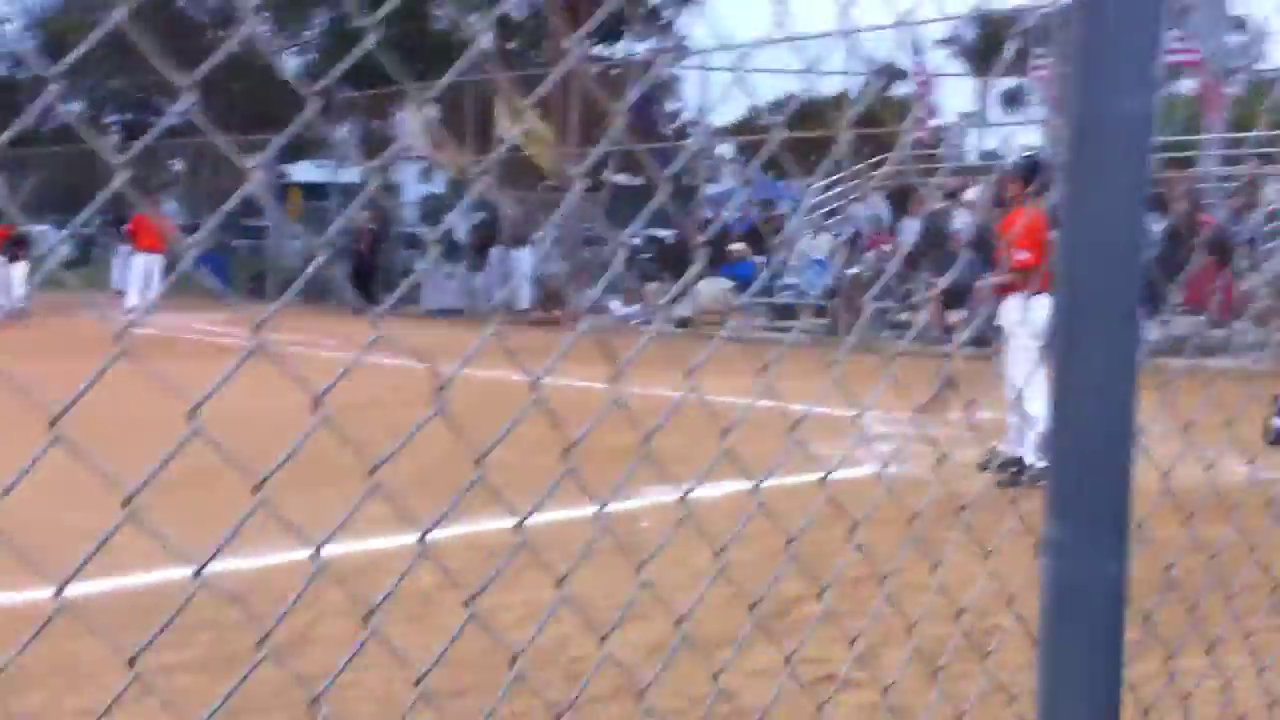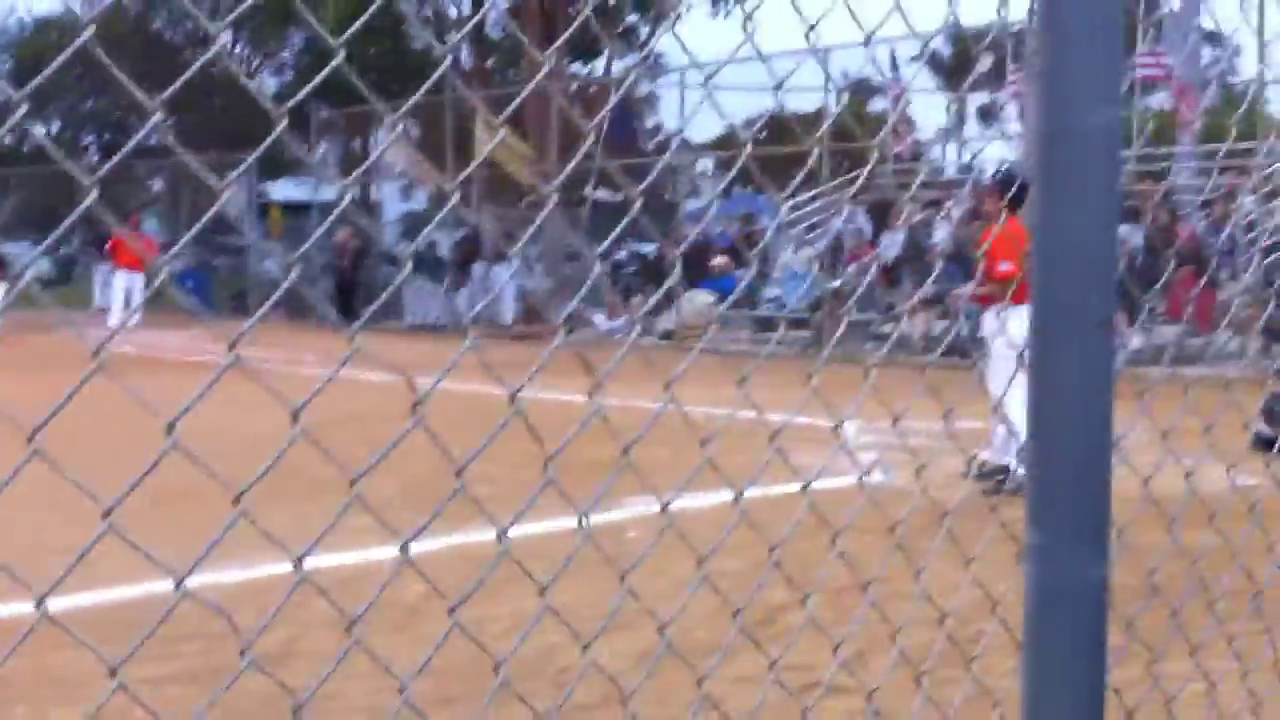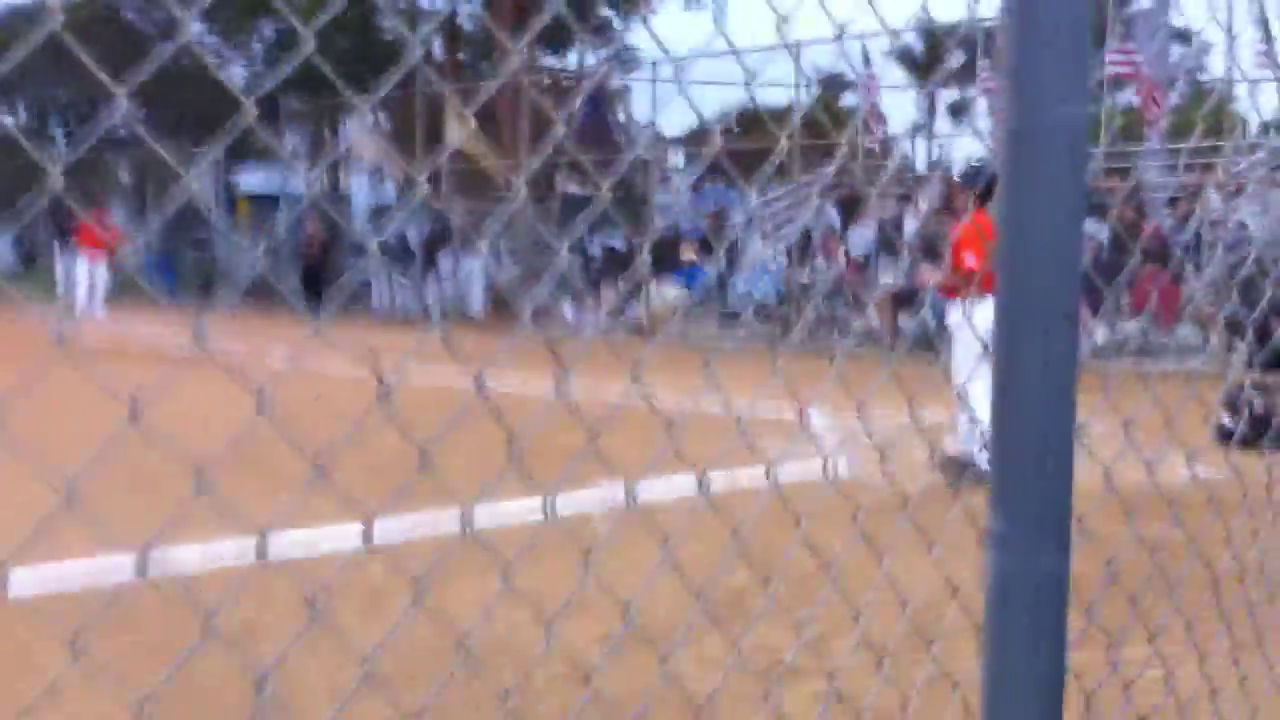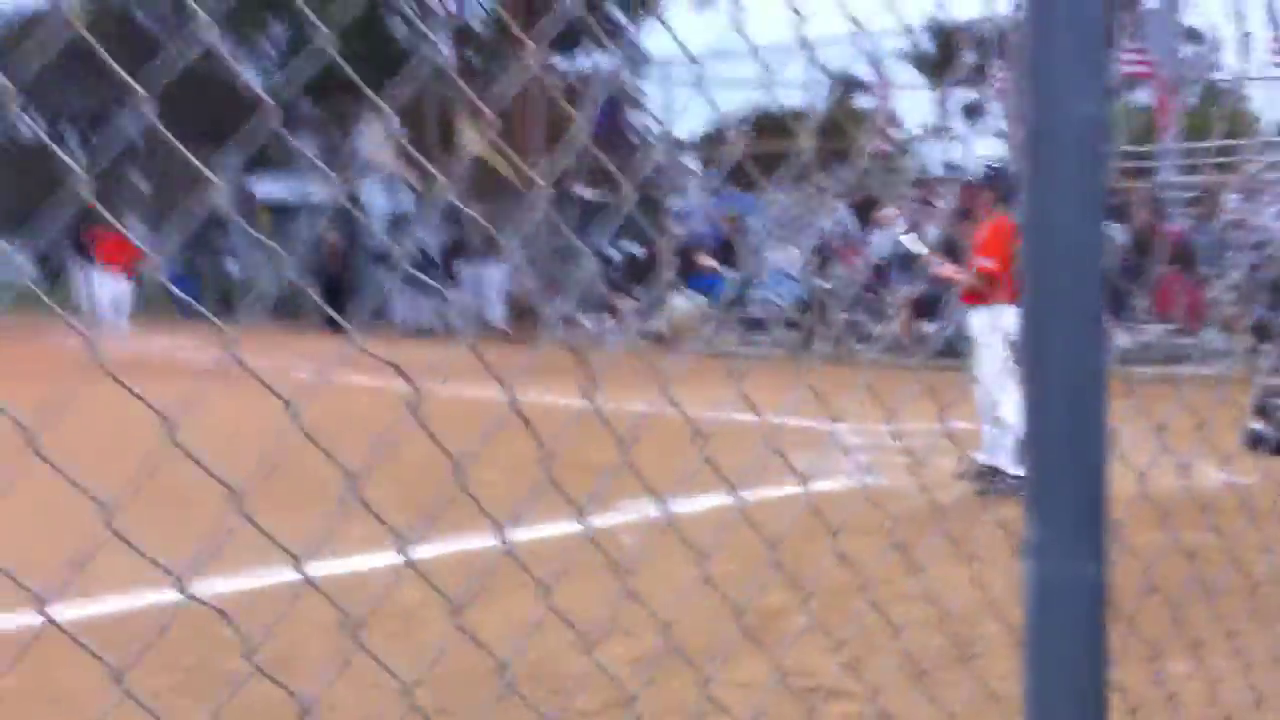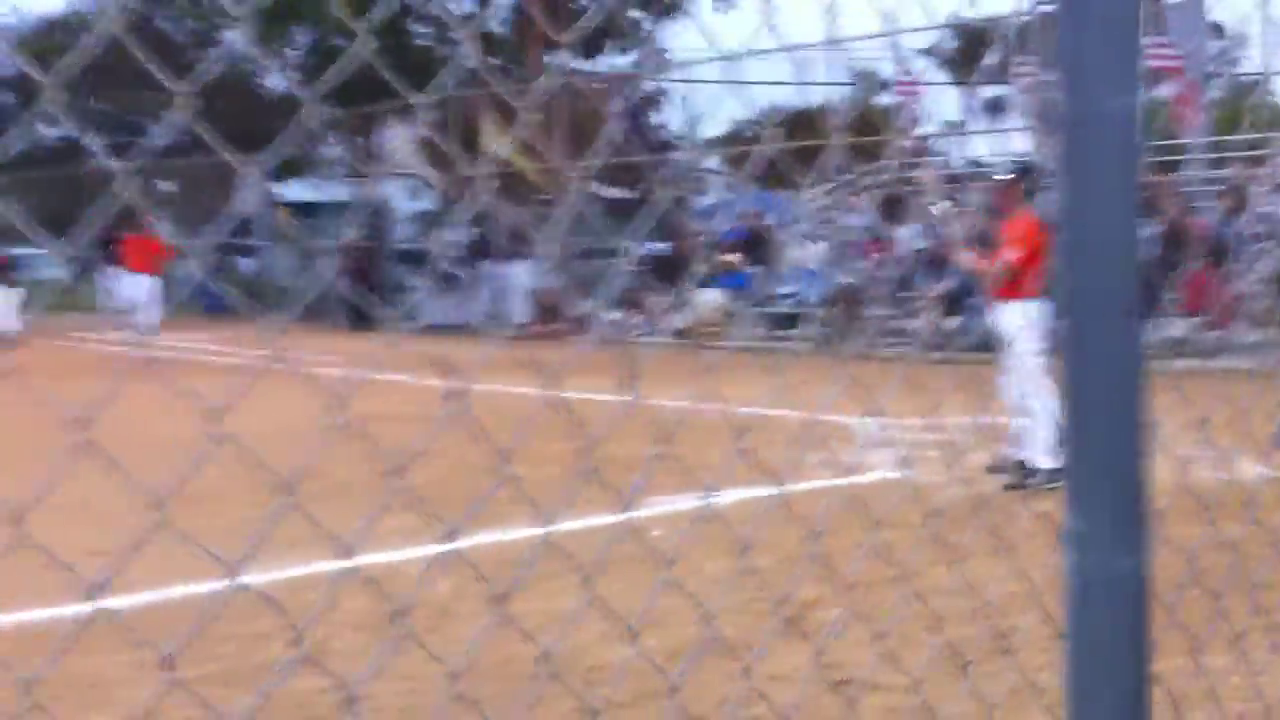
dt=0.1s
person 1, frame 1
left shoulder: (1023, 219)
right shoulder: (1028, 216)
left elbow: (1023, 275)
left wrist: (992, 284)
right wrist: (997, 280)
left hip: (1026, 306)
right hip: (1022, 305)
left knee: (1029, 384)
right knee: (1017, 382)
left ankle: (1040, 462)
right ankle: (1017, 451)
person 1, frame 2
left shoulder: (1004, 232)
right shoulder: (1007, 228)
left elbow: (1003, 286)
left wrist: (970, 293)
right wrist: (975, 289)
left hip: (1007, 317)
right hip: (1003, 316)
left knee: (1012, 395)
right knee: (1000, 392)
left ankle: (1023, 471)
right ankle: (1001, 459)
person 1, frame 3
left shoulder: (974, 226)
right shoulder: (976, 223)
left elbow: (967, 279)
left wrist: (936, 279)
right wrist: (942, 274)
left hip: (972, 308)
right hip: (967, 309)
left knee: (975, 383)
right knee: (966, 382)
left ankle: (988, 460)
right ankle: (966, 449)
person 1, frame 4
left shoulder: (995, 228)
right shoulder: (999, 226)
left elbow: (983, 281)
left wrist: (950, 274)
right wrist: (956, 271)
left hip: (993, 316)
right hip: (989, 315)
left knee: (1002, 392)
right knee: (991, 390)
left ankle: (1015, 470)
right ankle: (992, 458)
person 1, frame 5
left shoulder: (1021, 224)
right shoulder: (1024, 222)
left elbow: (1003, 271)
left wrist: (973, 262)
right wrist: (980, 262)
left hip: (1020, 311)
right hip: (1015, 311)
left knee: (1031, 385)
right knee: (1016, 384)
left ankle: (1047, 465)
right ankle: (1025, 454)
